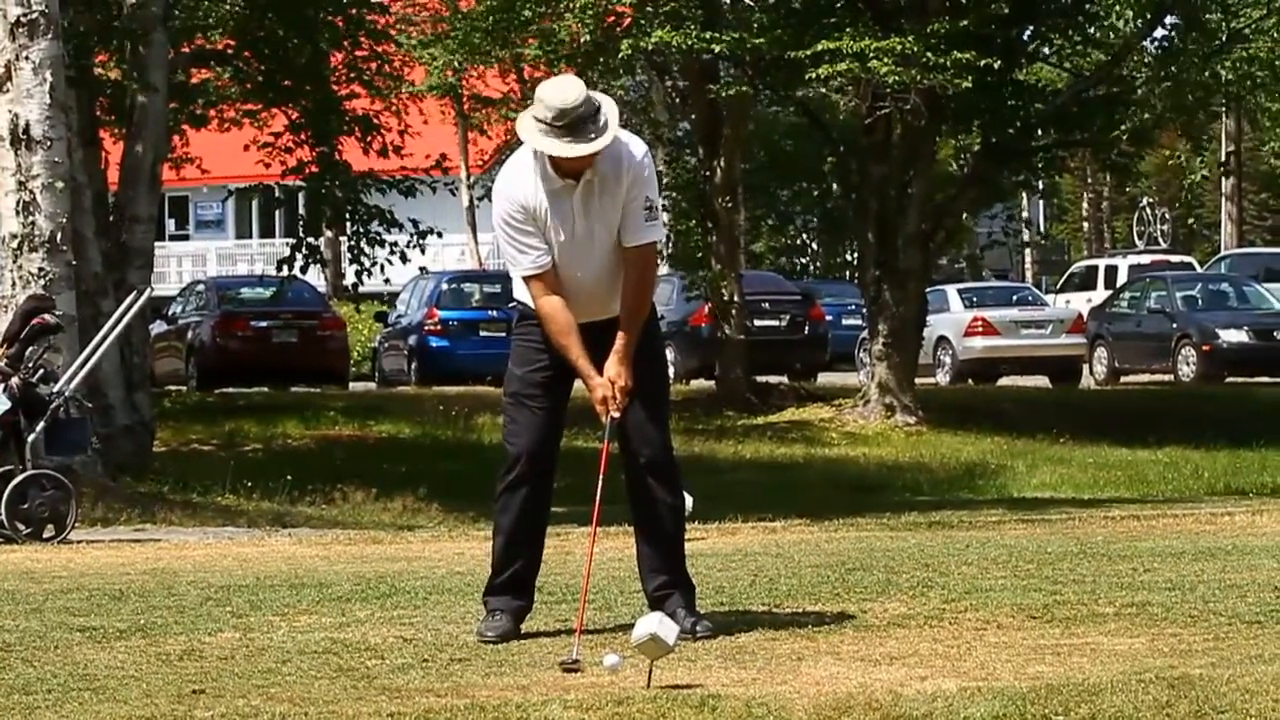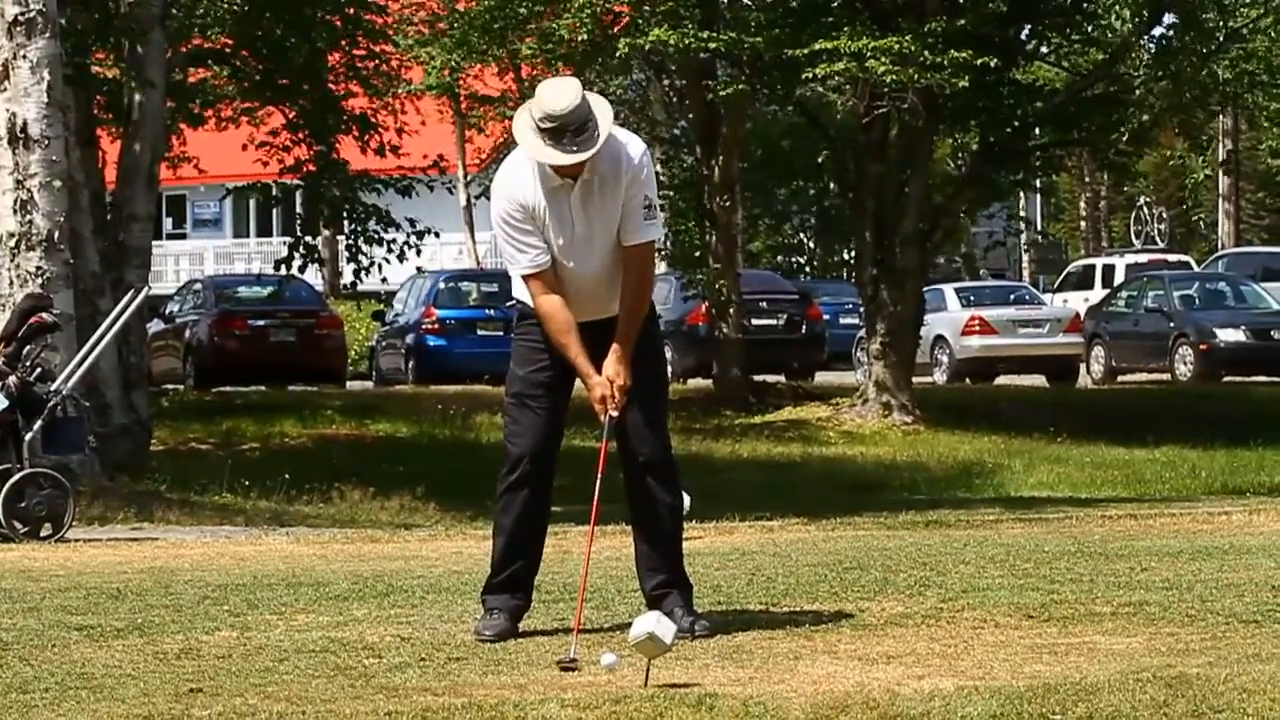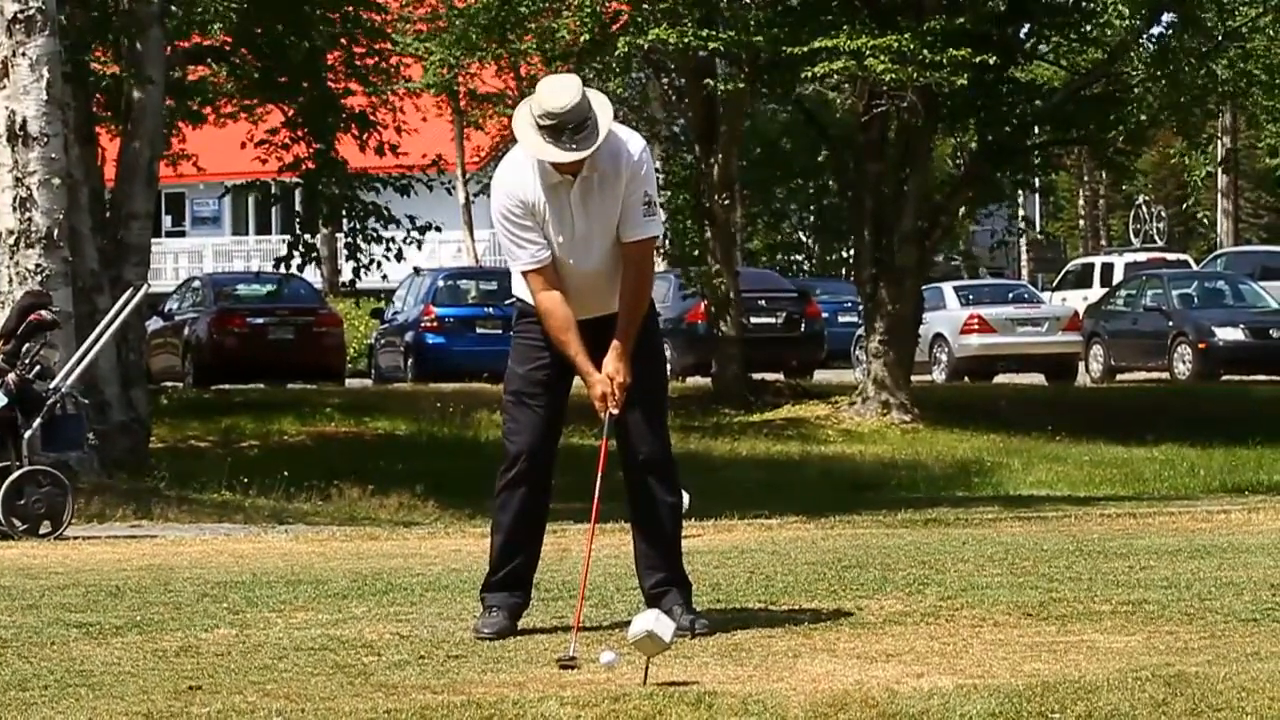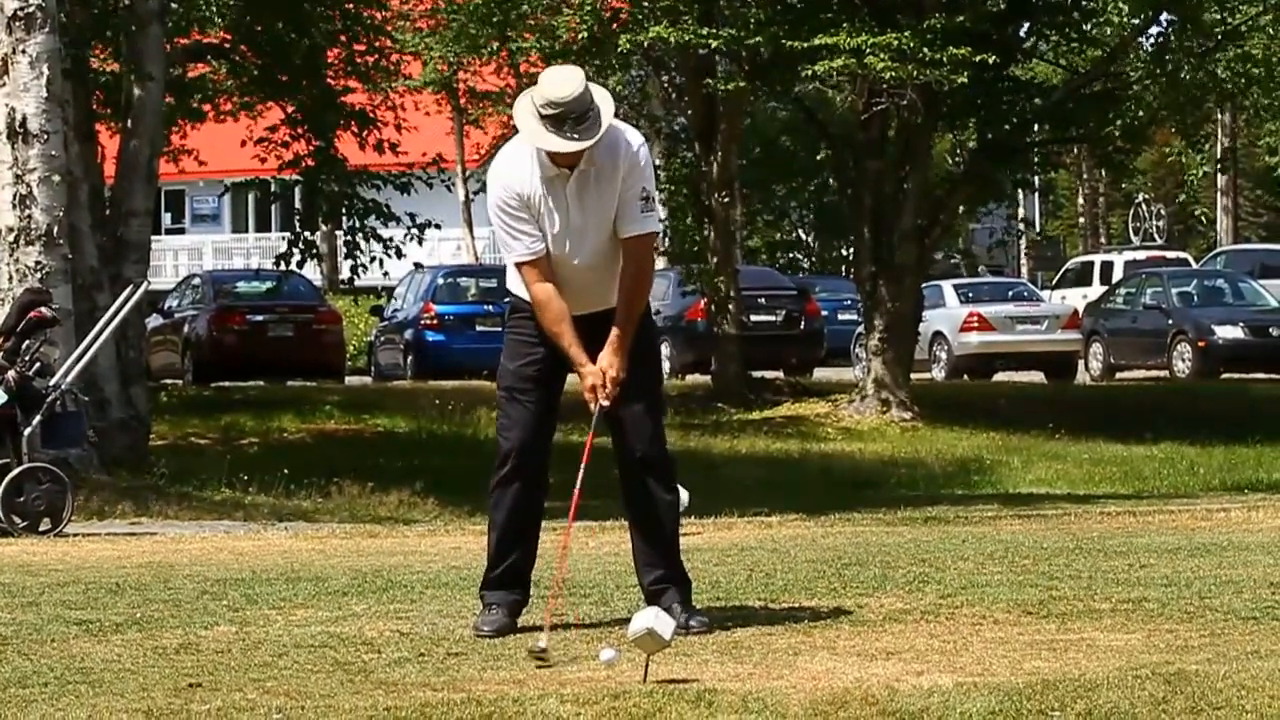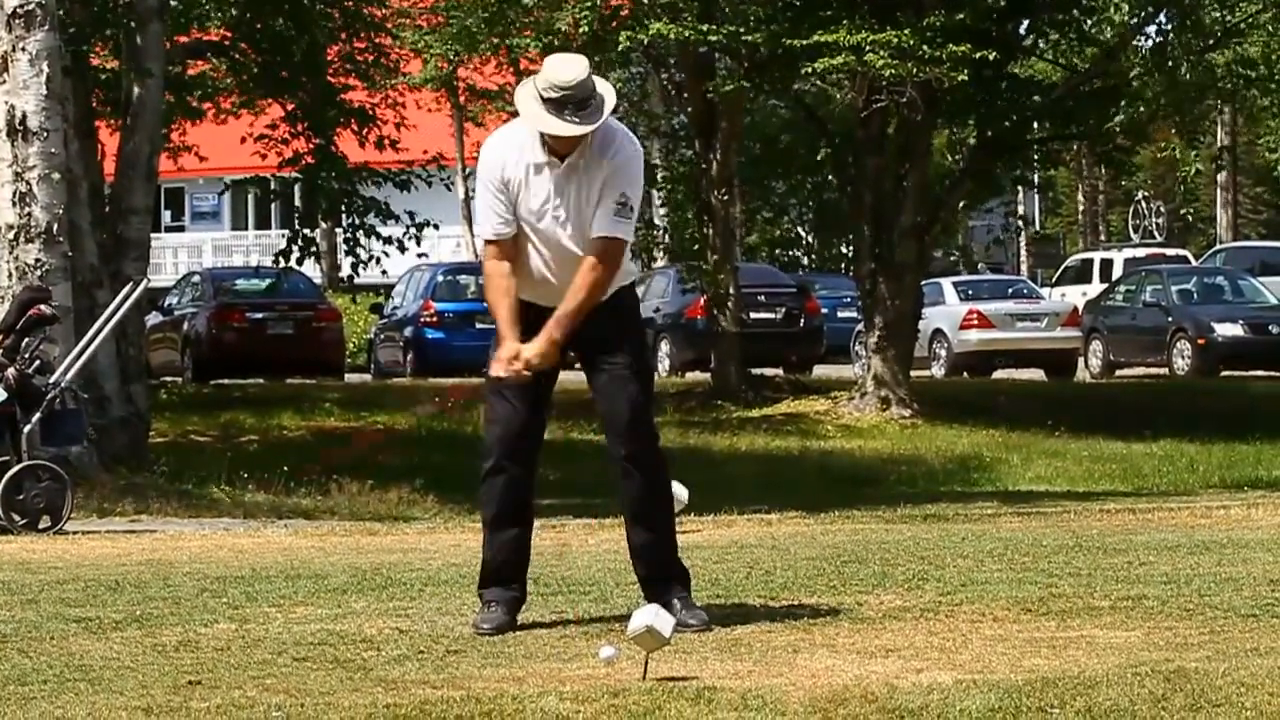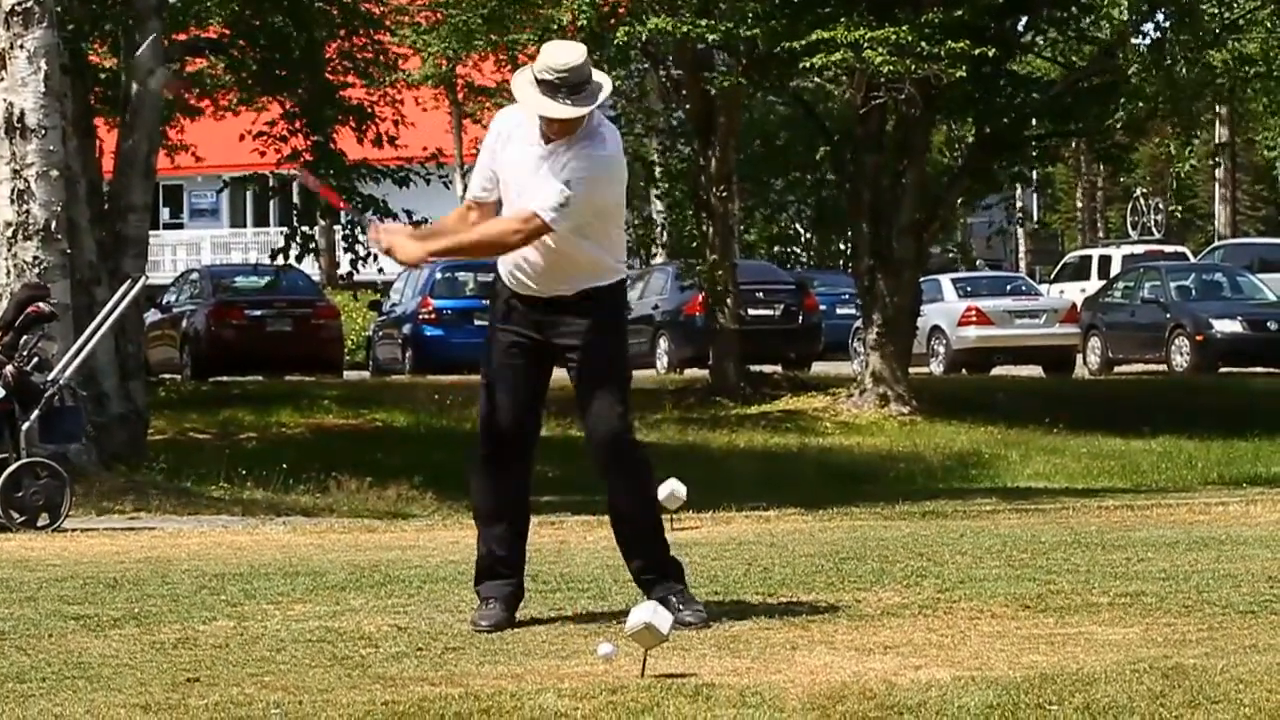
dt=0.2s
person 1, frame 1
left shoulder: (631, 157)
right shoulder: (515, 186)
left elbow: (640, 262)
right elbow: (544, 292)
left wrist: (621, 355)
right wrist: (588, 375)
left hip: (626, 319)
right hip: (544, 324)
left knee: (652, 457)
right knee: (525, 457)
left ankle: (672, 597)
right ankle: (505, 603)
person 1, frame 2
left shoulder: (630, 156)
right shoulder: (513, 185)
left elbow: (639, 262)
right elbow: (544, 290)
left wrist: (620, 354)
right wrist: (587, 374)
left hip: (626, 318)
right hip: (545, 324)
left knee: (650, 457)
right knee: (527, 458)
left ankle: (669, 596)
right ankle: (504, 601)
person 1, frame 3
left shoulder: (631, 153)
right shoulder: (513, 181)
left elbow: (639, 258)
right elbow: (544, 286)
left wrist: (621, 351)
right wrist: (588, 371)
left hip: (627, 316)
right hip: (544, 321)
left knee: (650, 456)
right knee: (525, 456)
left ankle: (669, 595)
right ankle: (503, 598)
person 1, frame 4
left shoulder: (628, 149)
right shoulder: (509, 173)
left elbow: (638, 255)
right elbow: (537, 280)
left wrist: (616, 347)
right wrist: (580, 364)
left hip: (618, 312)
right hip: (536, 317)
left knee: (645, 454)
right knee: (518, 454)
left ankle: (668, 592)
right ankle: (502, 597)
person 1, frame 5
left shoulder: (620, 150)
right shoulder: (500, 152)
left elbow: (603, 259)
right elbow: (499, 255)
left wrist: (549, 341)
right wrist: (509, 338)
left hip: (605, 307)
right hip: (527, 308)
left knee: (637, 449)
right knee: (505, 450)
left ankle: (668, 588)
right ankle: (500, 594)
person 1, frame 6
left shoulder: (599, 151)
right shoulder: (508, 123)
left elbow: (520, 228)
right elbow: (478, 206)
left wrist: (425, 247)
right wrist: (417, 238)
left hip: (589, 305)
right hip: (516, 304)
left knee: (612, 442)
right knee: (498, 445)
left ankle: (663, 583)
right ankle: (498, 589)
